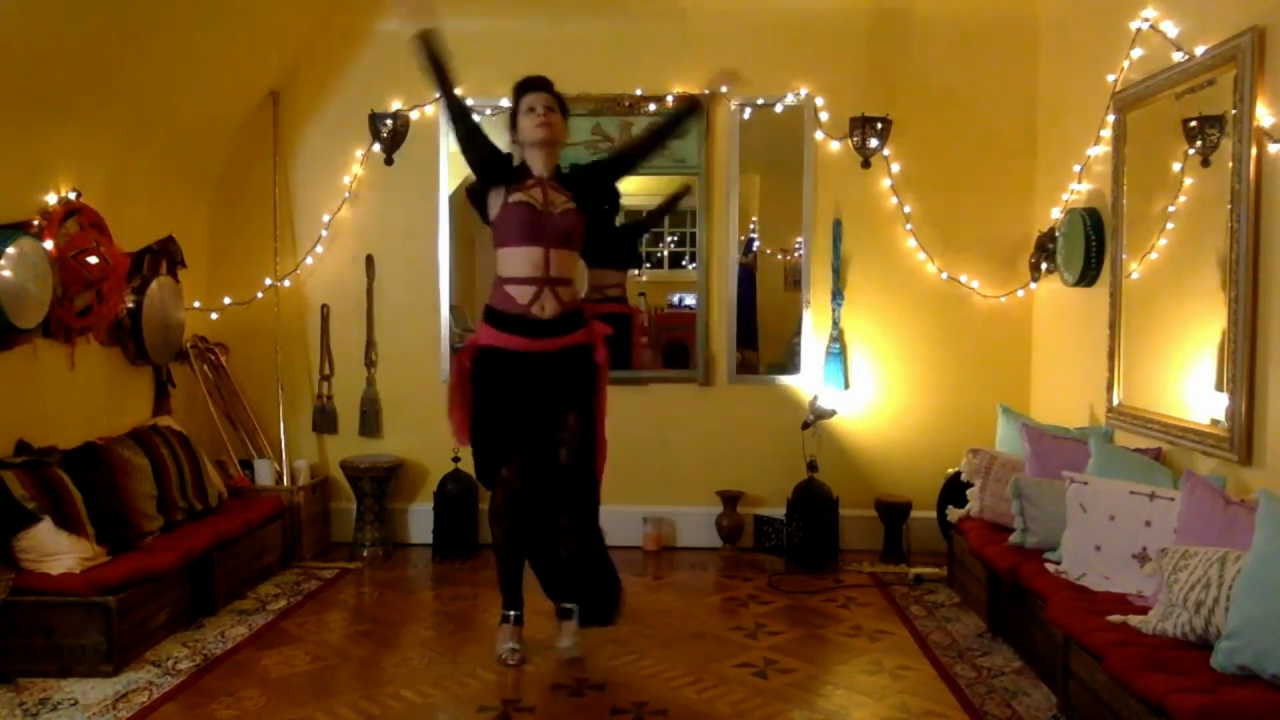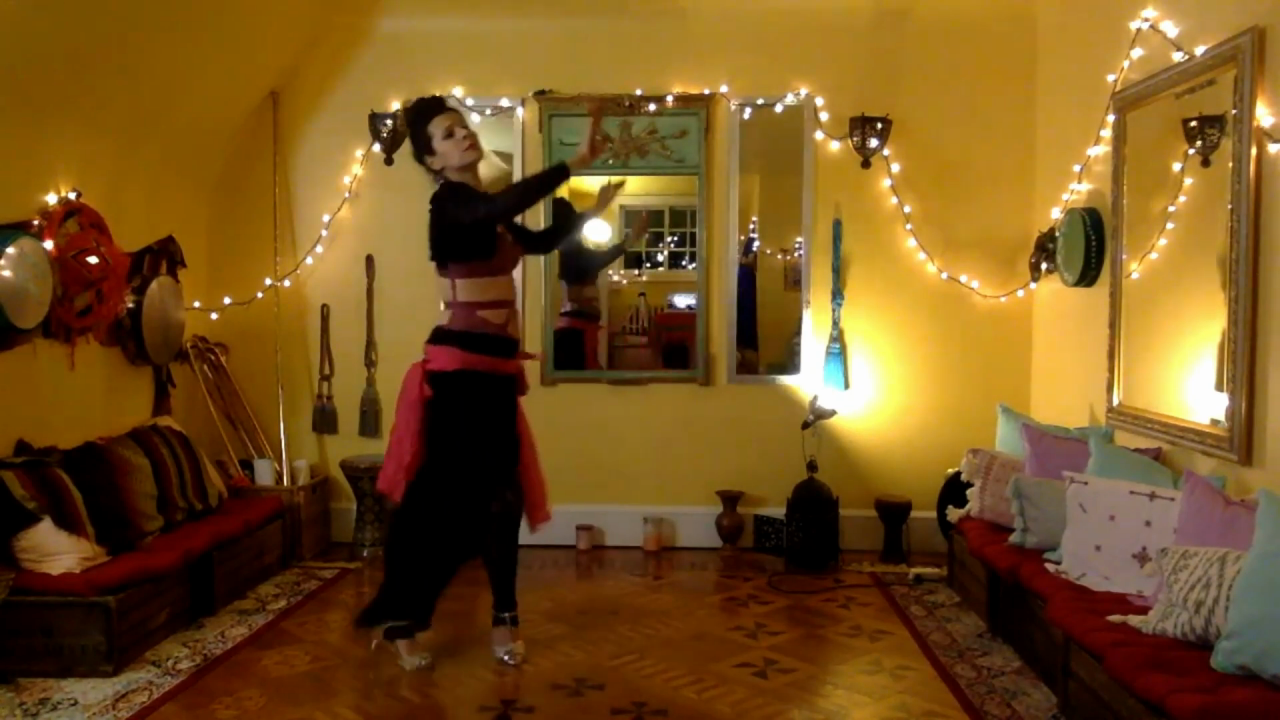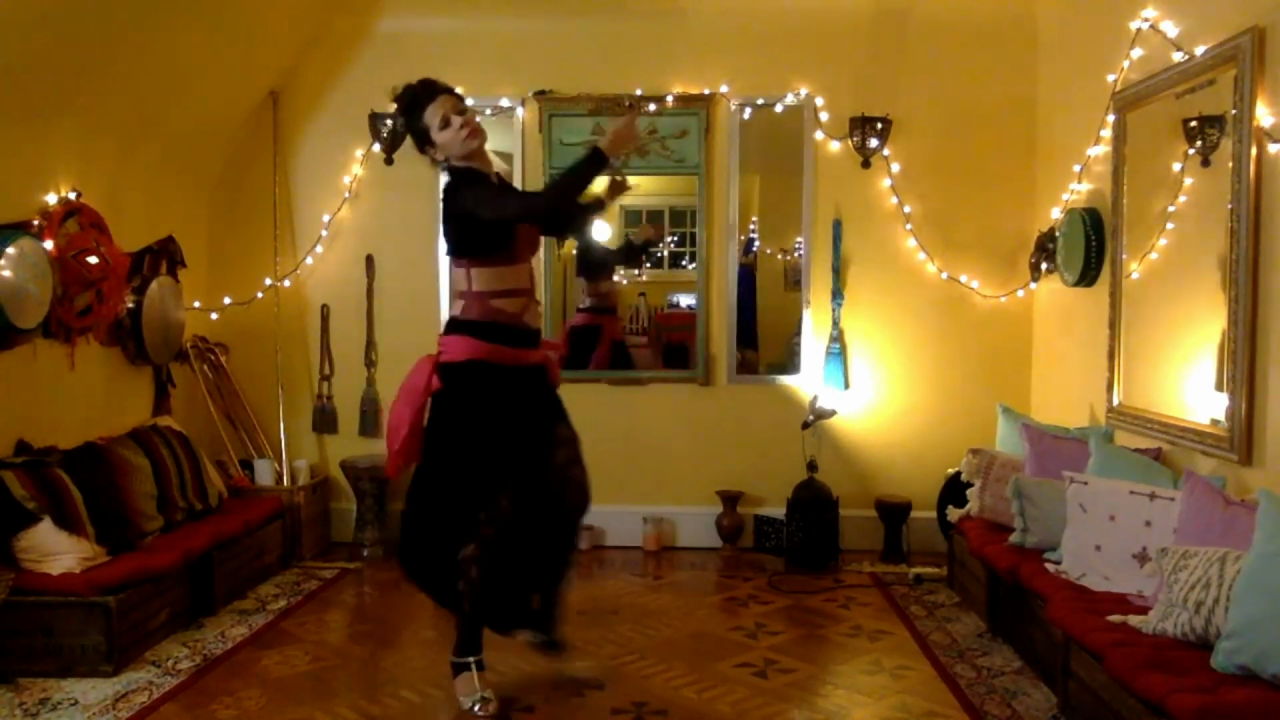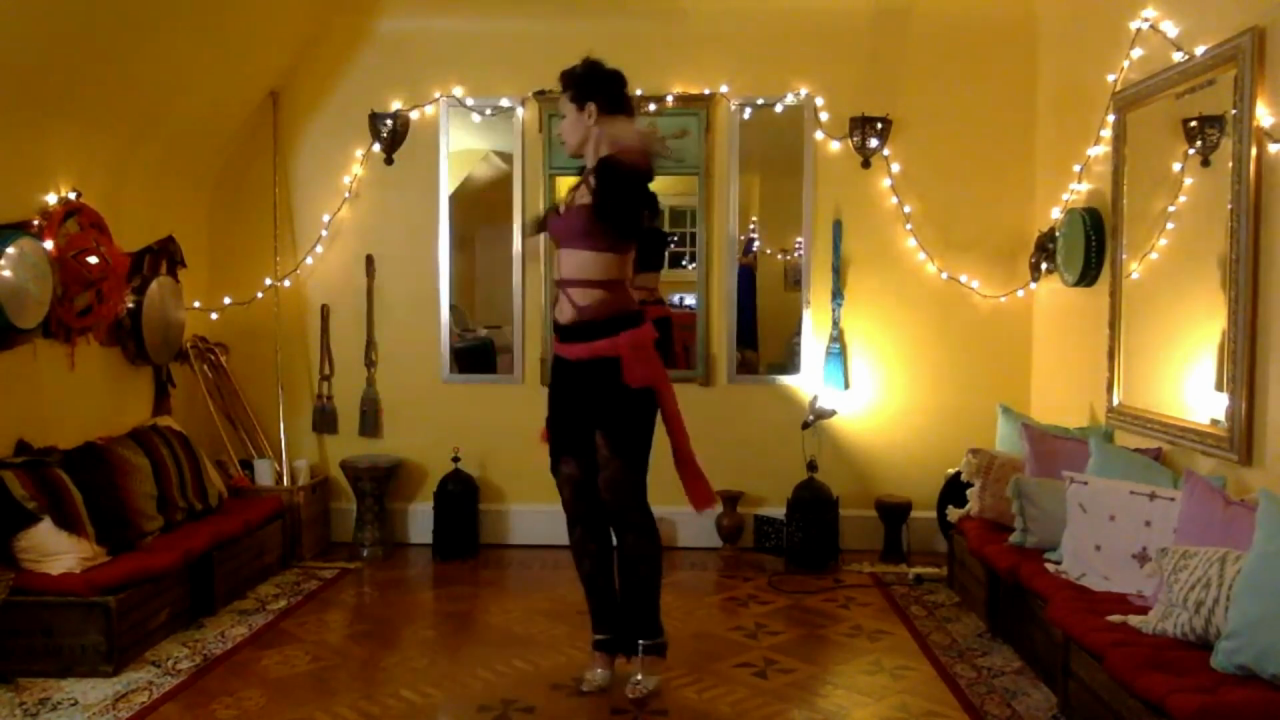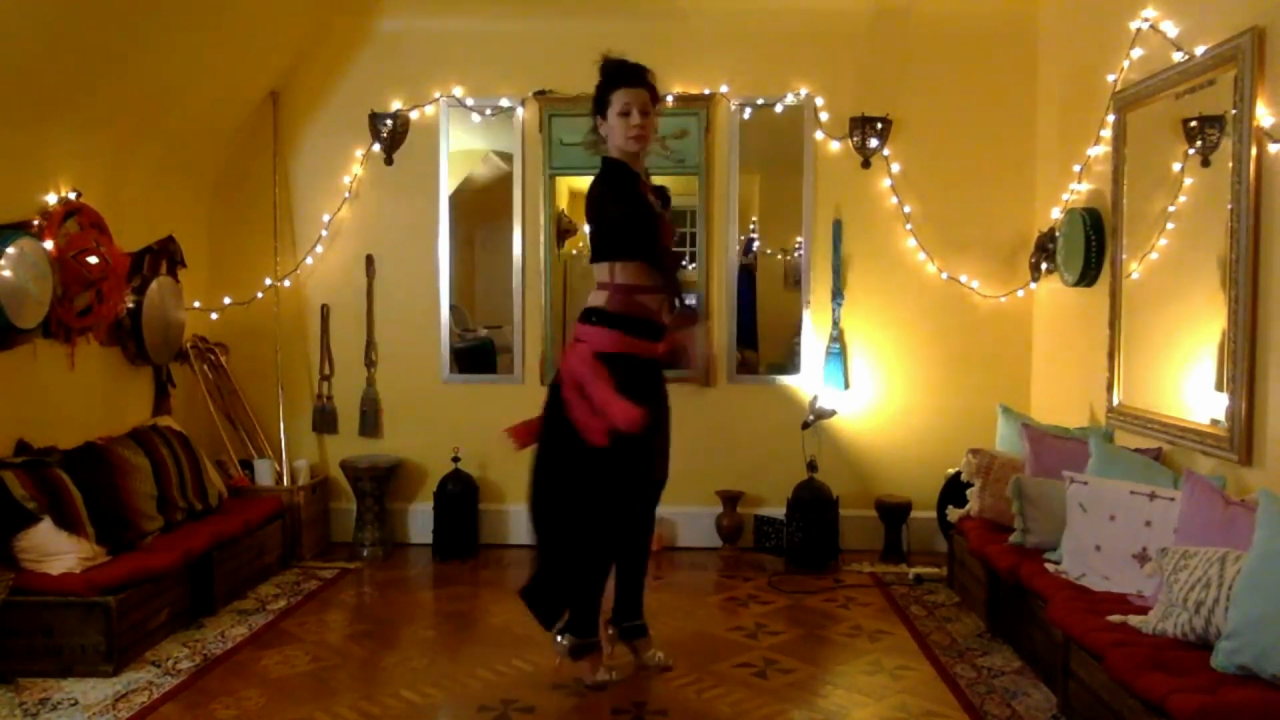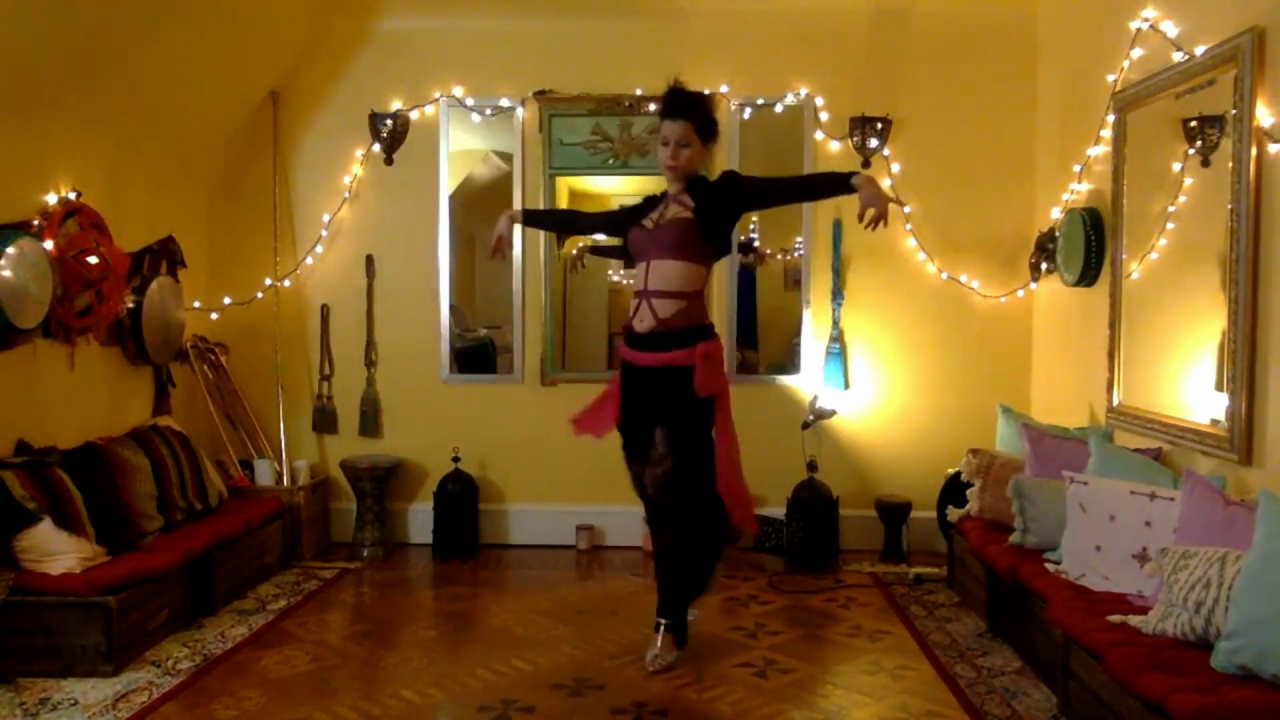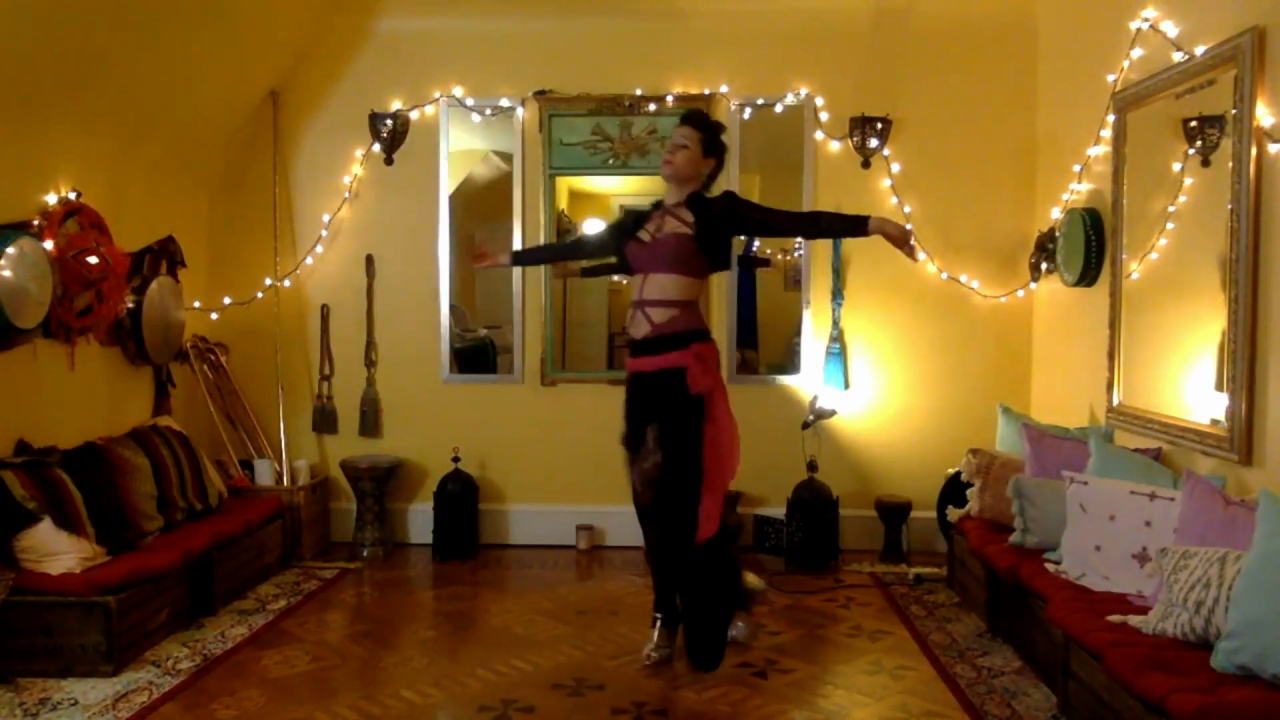
dt=0.7s
person 1, frame 1
left shoulder: (580, 185)
right shoulder: (497, 176)
left elbow: (642, 148)
right elbow: (458, 114)
left wrist: (698, 103)
right wrist: (426, 44)
left hip: (566, 348)
right hip: (504, 348)
left knee: (566, 482)
right knee: (508, 482)
left ankle: (576, 609)
right ankle: (511, 616)
person 1, frame 2
left shoulder: (486, 212)
right shoulder: (450, 203)
left elbow: (540, 241)
right elbow: (505, 203)
left wrist: (592, 209)
right wrist: (574, 163)
left hip: (495, 367)
right hip: (461, 367)
left knee: (495, 500)
right knee: (488, 499)
person 1, frame 3
left shoulder: (496, 186)
right shoulder: (463, 191)
left elbow: (555, 220)
right elbow: (533, 207)
left wrist: (604, 199)
right wrist: (605, 149)
left hip: (525, 361)
right hip: (478, 363)
left knee: (567, 497)
right knee: (486, 512)
left ankle: (542, 621)
right ankle: (466, 661)
person 1, frame 4
left shoulder: (616, 172)
right shoulder: (591, 179)
left elbow: (640, 156)
left wrist: (628, 141)
left hip: (615, 354)
right hip: (570, 358)
left knee: (620, 501)
right knee: (581, 505)
left ankle: (647, 641)
right ankle: (605, 639)
person 1, frame 5
left shoulder: (646, 191)
right shoulder: (612, 186)
right elbow: (651, 260)
left wrist: (673, 318)
right wrist: (682, 313)
left hip: (646, 354)
right hip: (610, 351)
left knee: (642, 496)
right knee: (607, 497)
left ankle: (630, 624)
right ankle: (578, 635)
person 1, frame 6
left shoulder: (719, 196)
right shoulder: (647, 210)
left elbow: (795, 187)
right elbow: (585, 221)
left wrist: (859, 181)
right wrist: (518, 215)
left hip: (686, 360)
right hip: (638, 359)
left knee: (670, 490)
right knee: (651, 486)
left ankle: (670, 625)
right ankle: (685, 580)
person 1, frame 7
left shoulder: (717, 211)
right shoulder: (637, 220)
left elbow: (794, 224)
right elbow: (580, 247)
left wrist: (872, 224)
right wrist: (509, 258)
left hip: (682, 365)
right hip: (640, 368)
left knee: (659, 490)
right knee: (669, 492)
left ankle: (671, 618)
right ankle: (726, 580)
